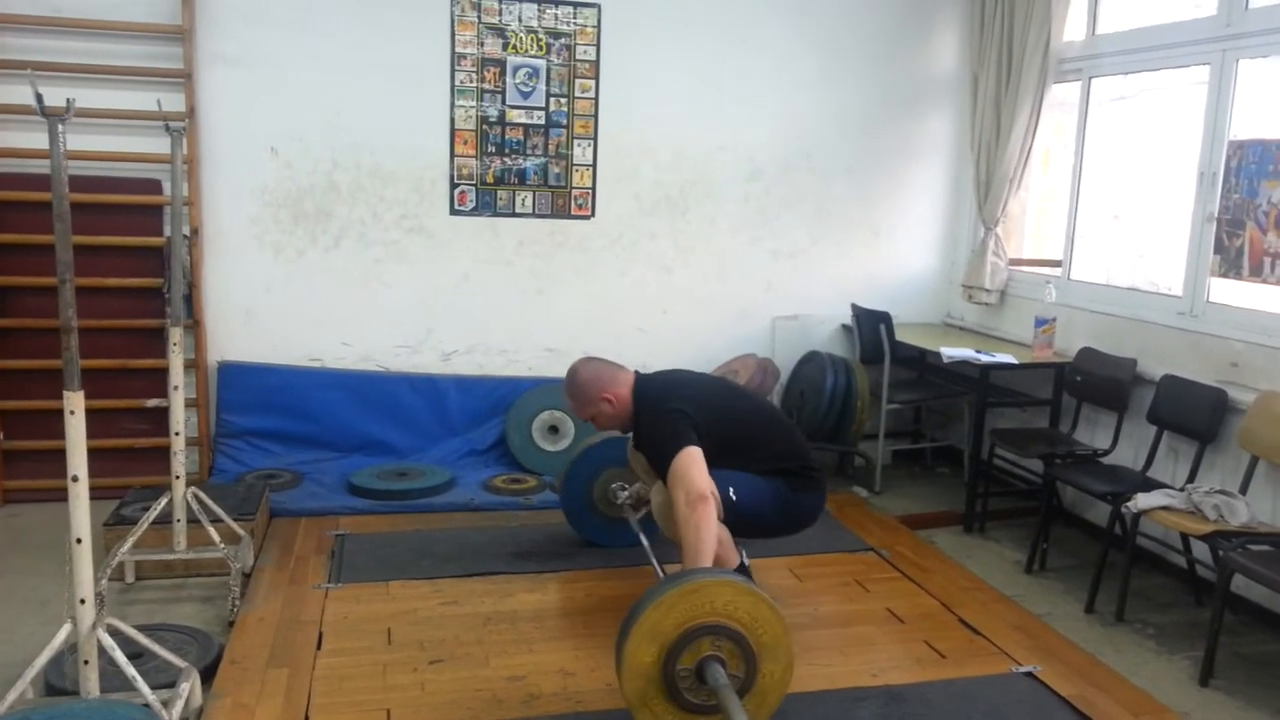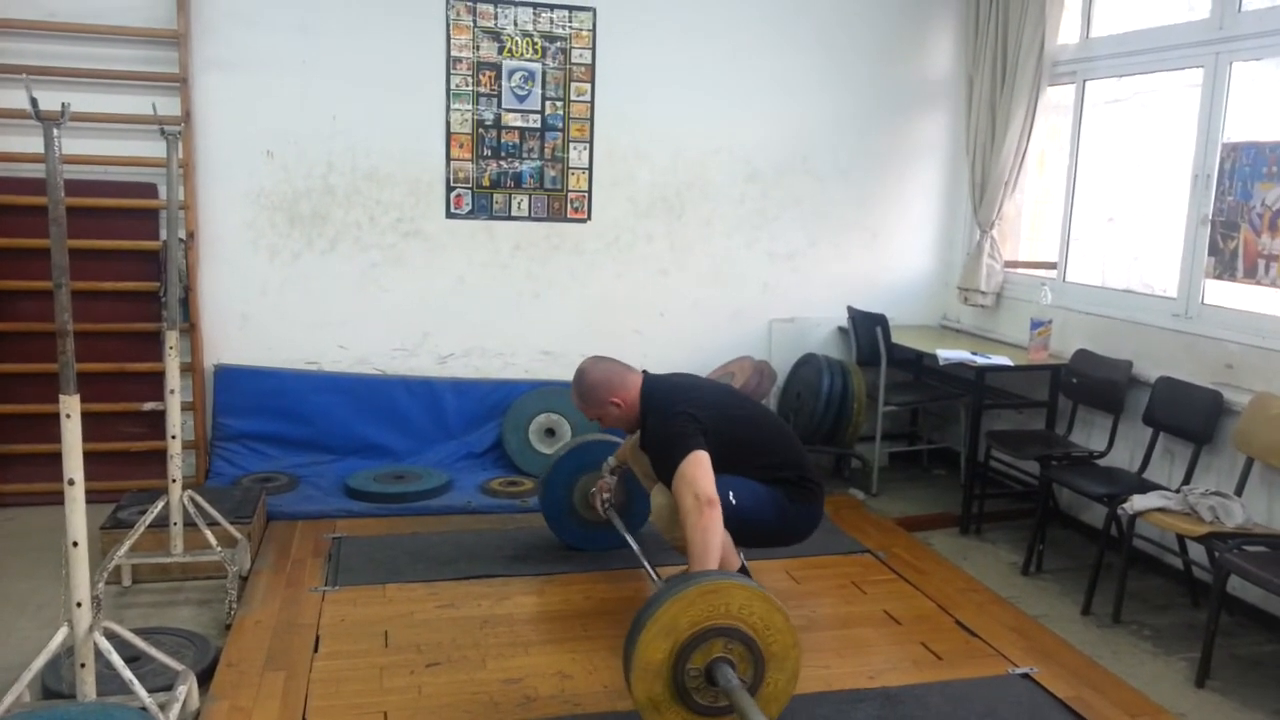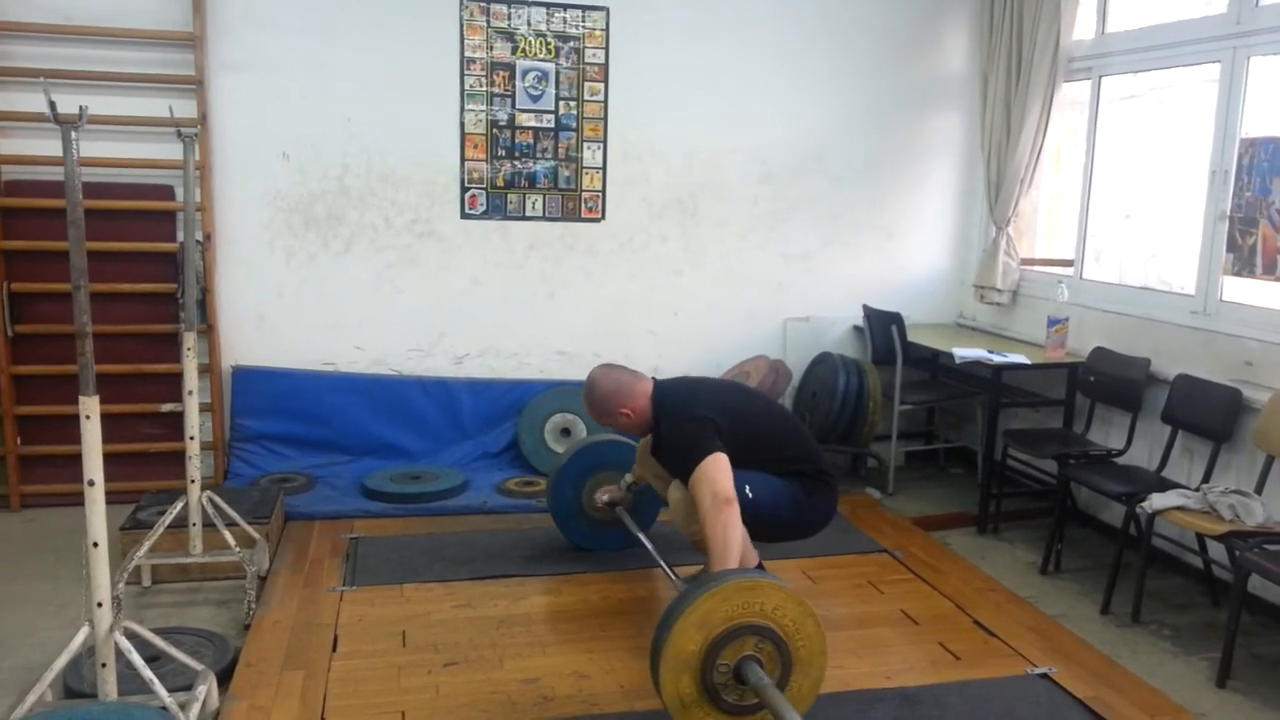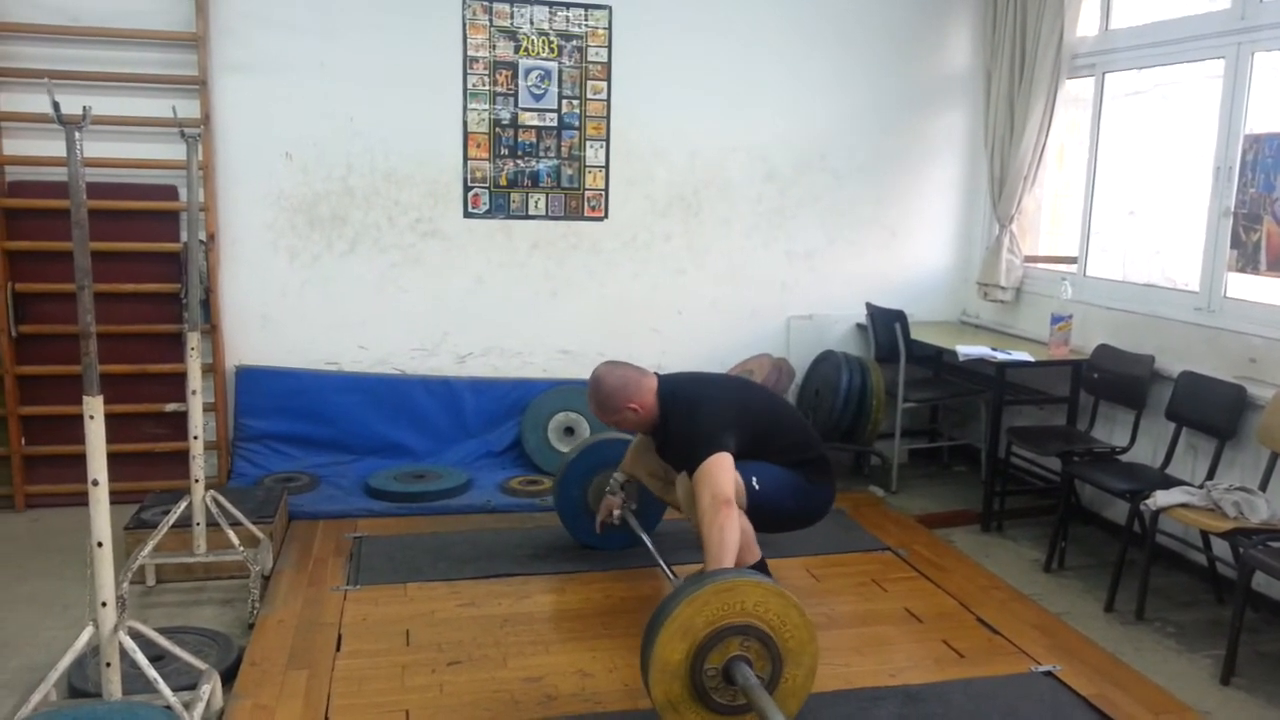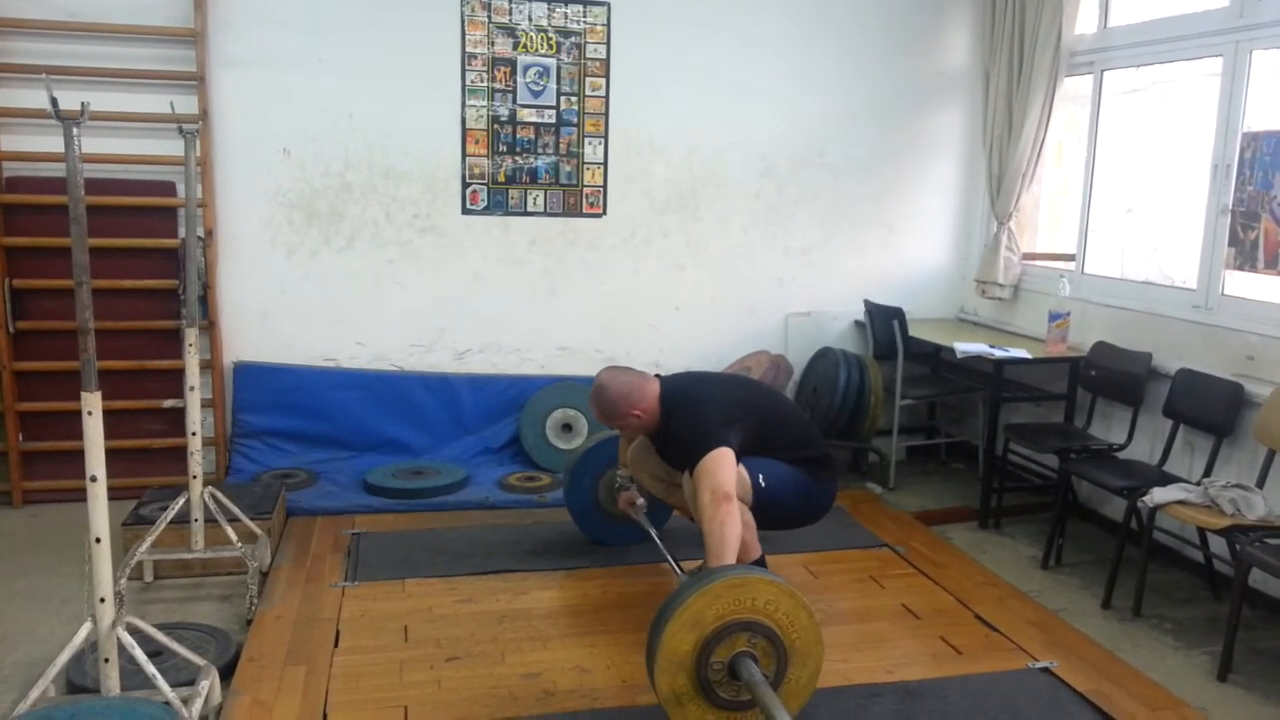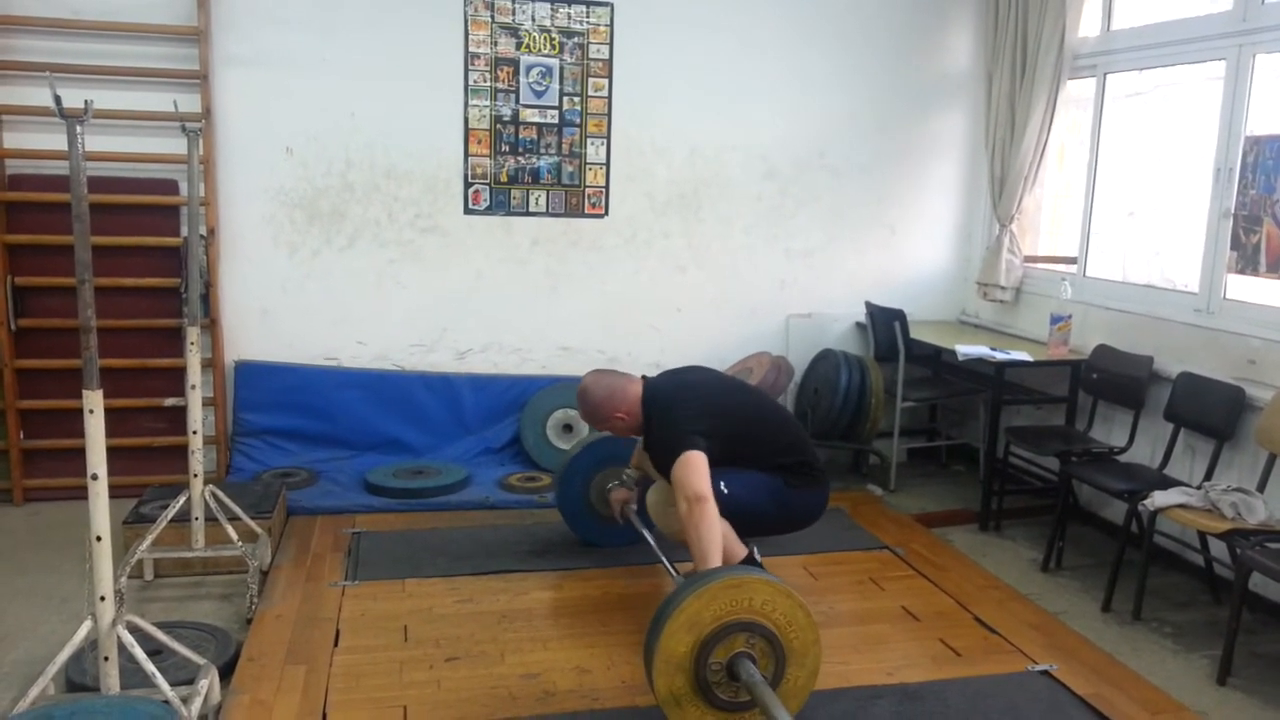
dt=0.5s
person 1, frame 1
left shoulder: (663, 416)
right shoulder: (655, 390)
left elbow: (696, 500)
left hip: (794, 494)
left knee: (670, 499)
right knee: (641, 452)
right ankle: (729, 557)
person 1, frame 2
left shoulder: (670, 420)
right shoulder: (660, 393)
left elbow: (702, 504)
right elbow: (641, 437)
right wrist: (612, 469)
left hip: (792, 503)
left knee: (669, 503)
right knee: (640, 450)
right ankle: (726, 559)
person 1, frame 3
left shoulder: (685, 424)
right shoulder: (668, 398)
left elbow: (721, 504)
right elbow: (660, 447)
right wrist: (625, 487)
left hip: (806, 497)
left knee: (687, 497)
right knee: (652, 455)
right ankle: (742, 558)
person 1, frame 4
left shoulder: (696, 419)
right shoulder: (665, 394)
left elbow: (719, 504)
right wrist: (618, 487)
left hip: (805, 486)
left knee: (696, 489)
right knee: (644, 455)
right ankle: (742, 552)
person 1, frame 5
left shoulder: (698, 420)
right shoulder: (667, 393)
left elbow: (720, 499)
left hip: (808, 483)
left knee: (709, 485)
right knee: (642, 455)
right ankle: (739, 548)
person 1, frame 6
left shoulder: (673, 423)
right shoulder: (663, 390)
left elbow: (697, 501)
right wrist: (630, 481)
left hip: (796, 491)
left knee: (664, 500)
right knee: (650, 455)
right ankle: (737, 552)
